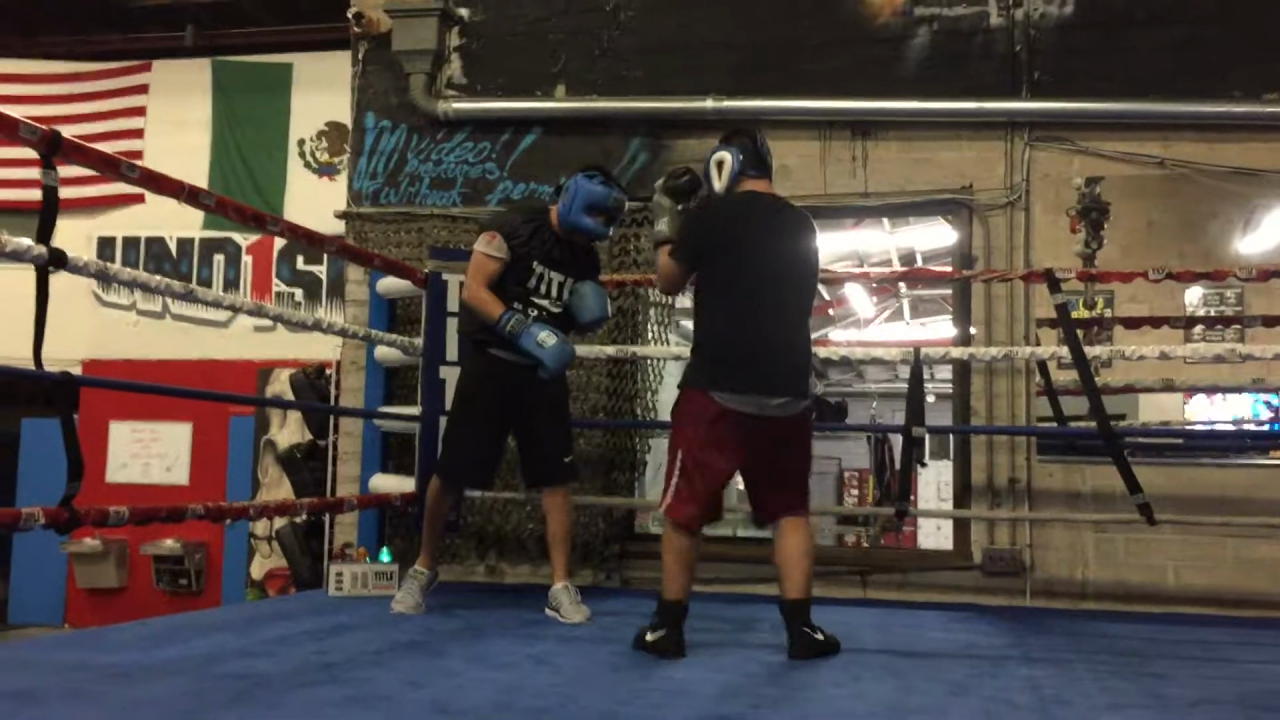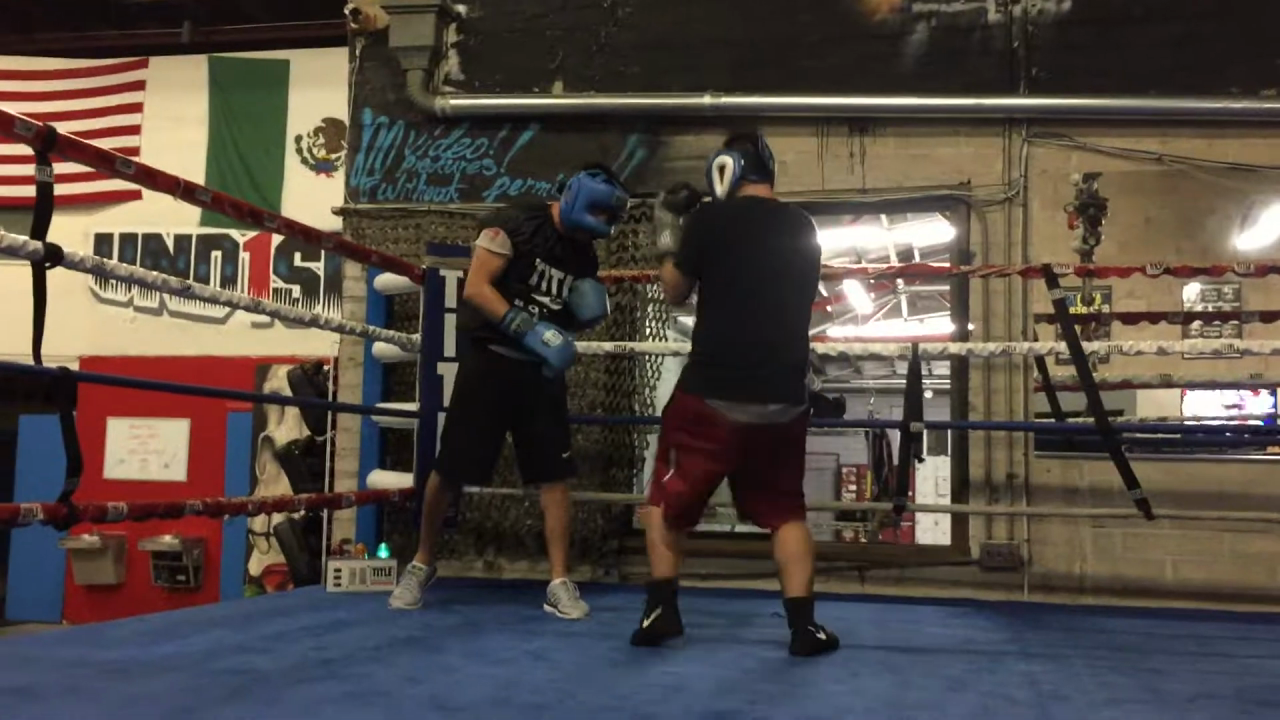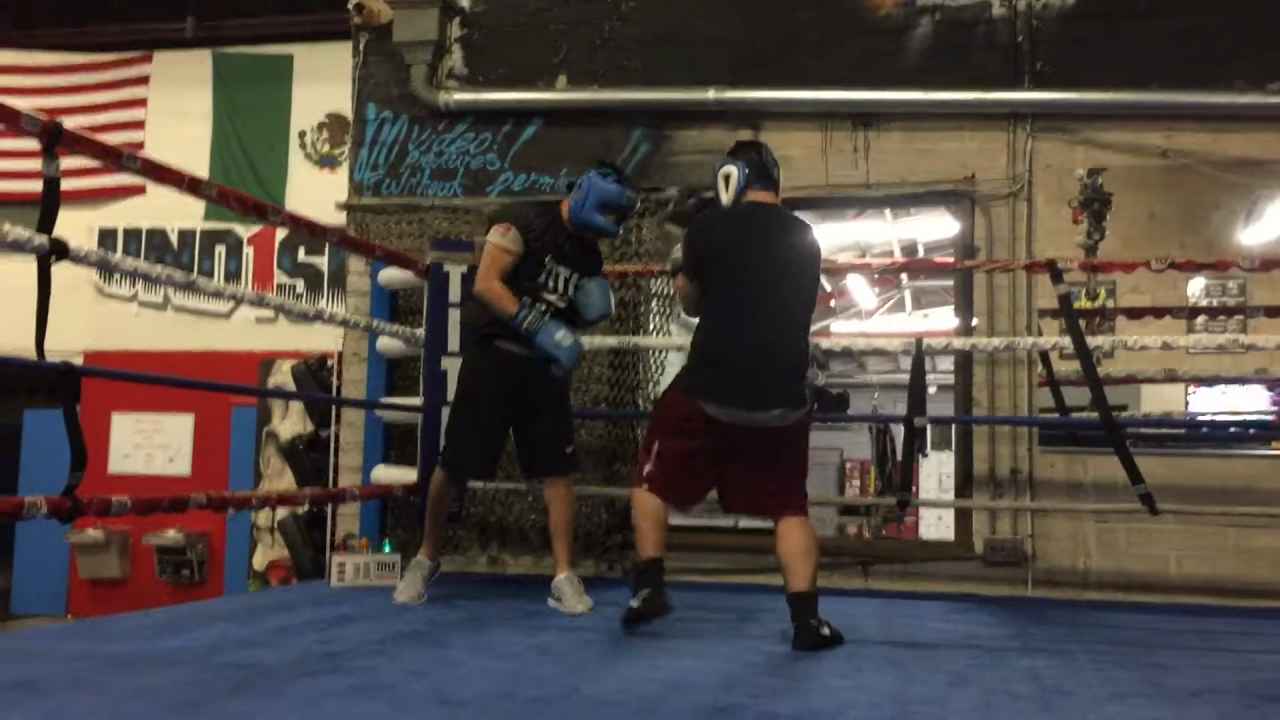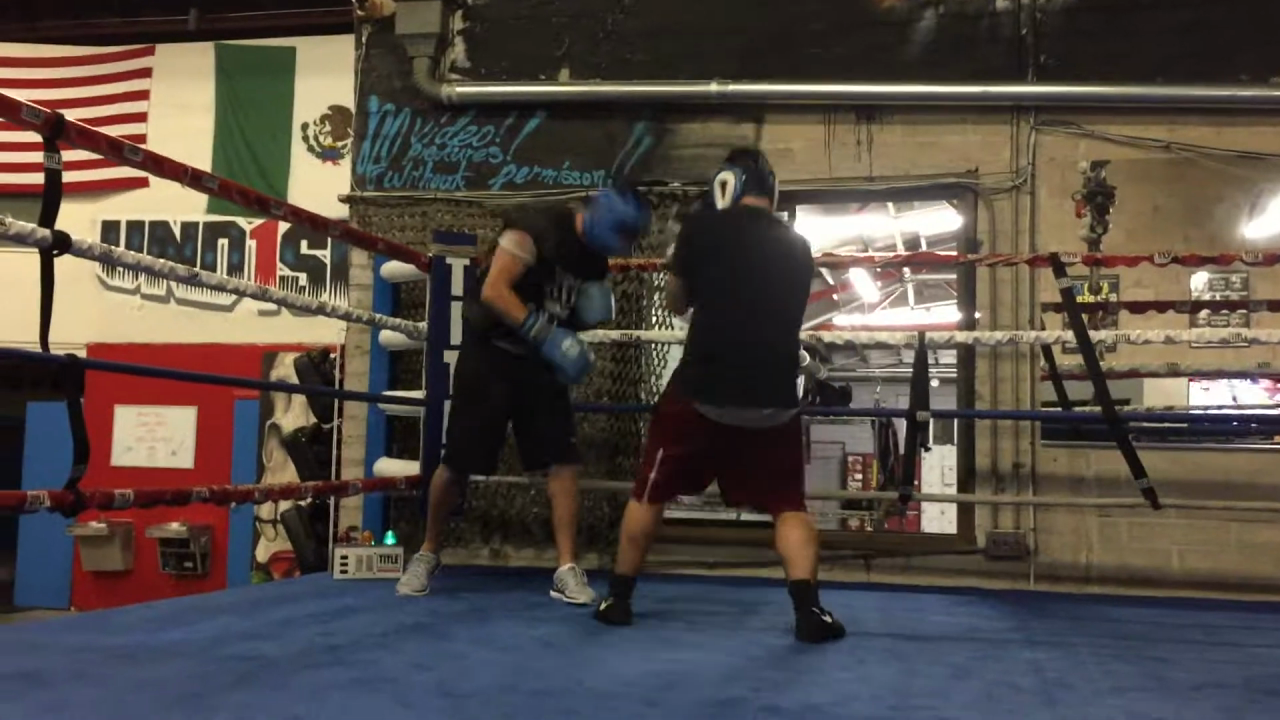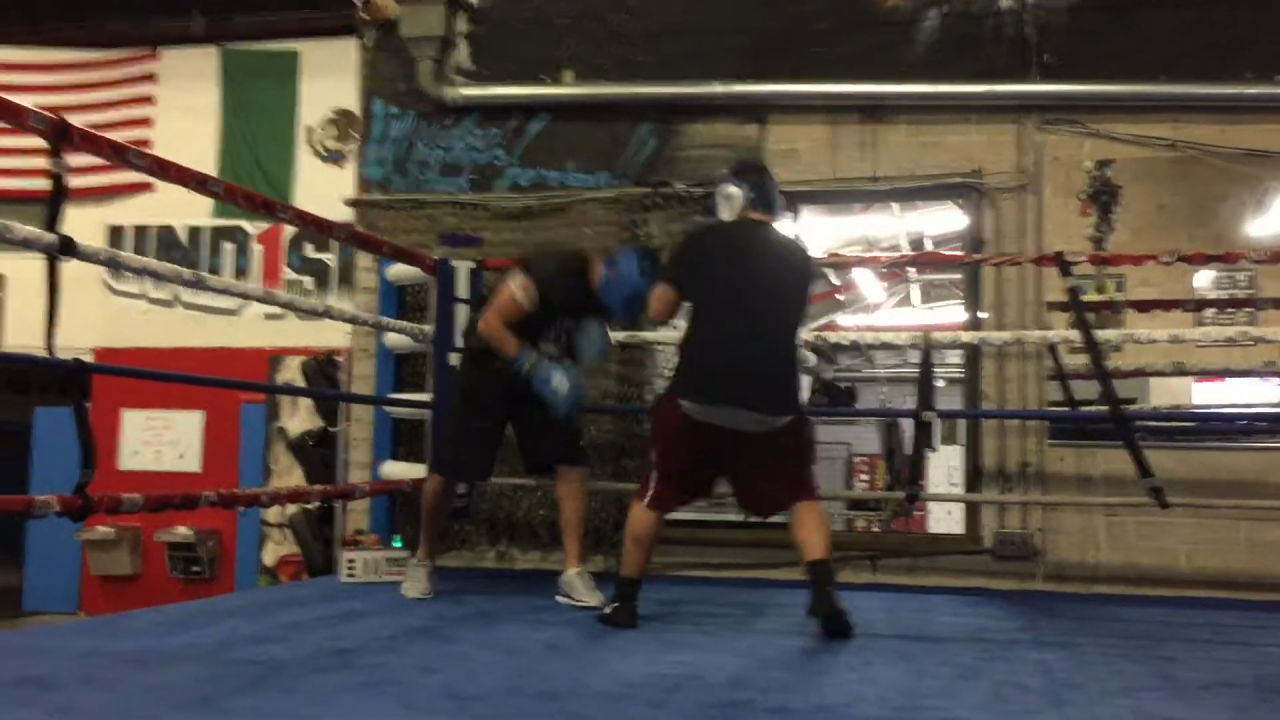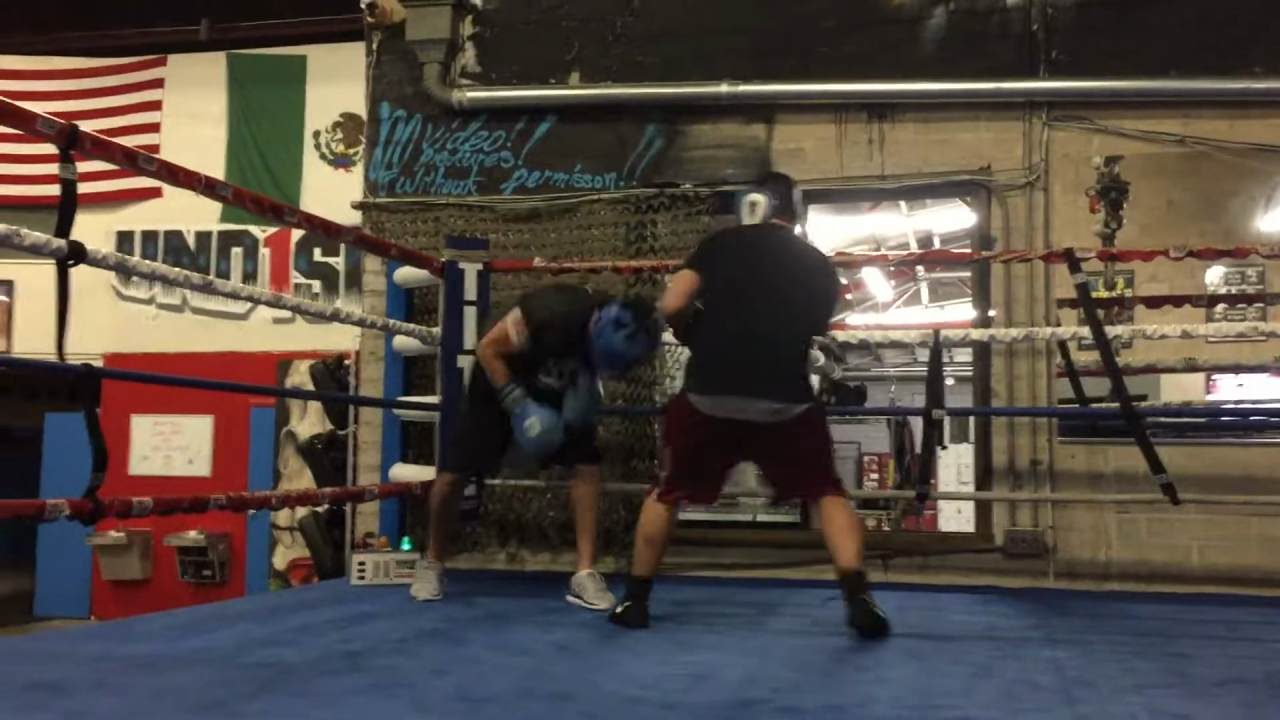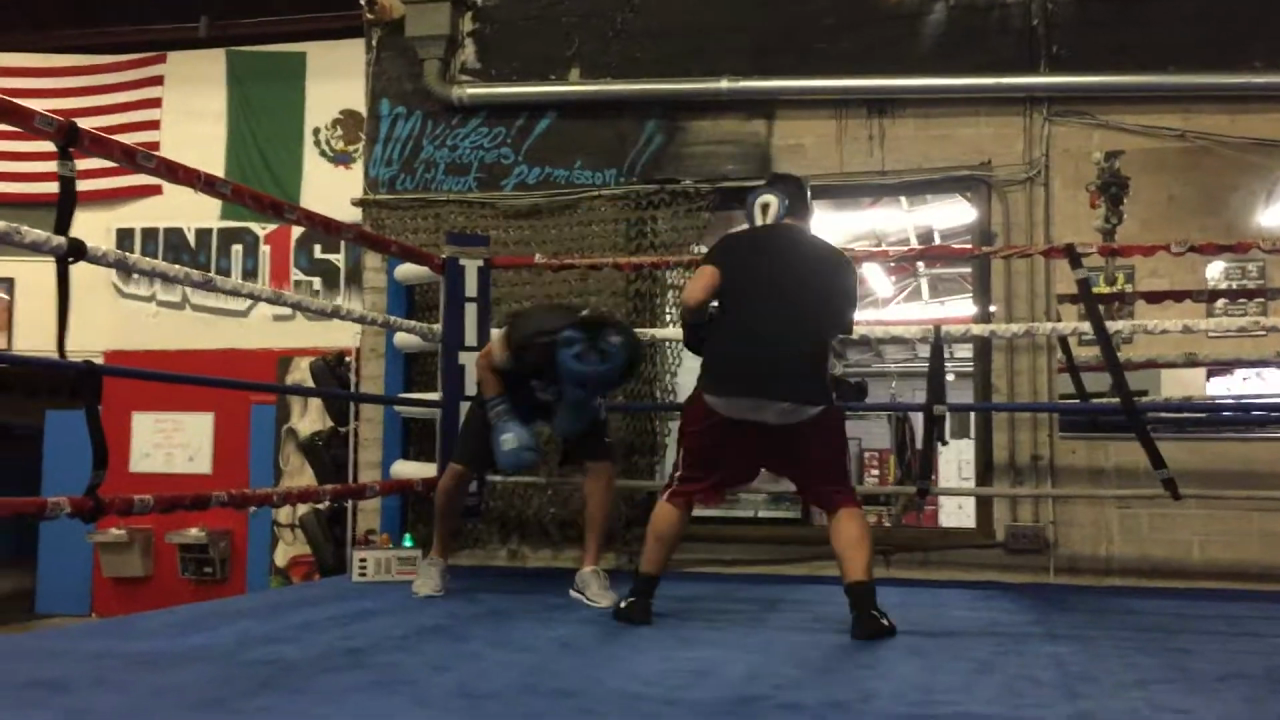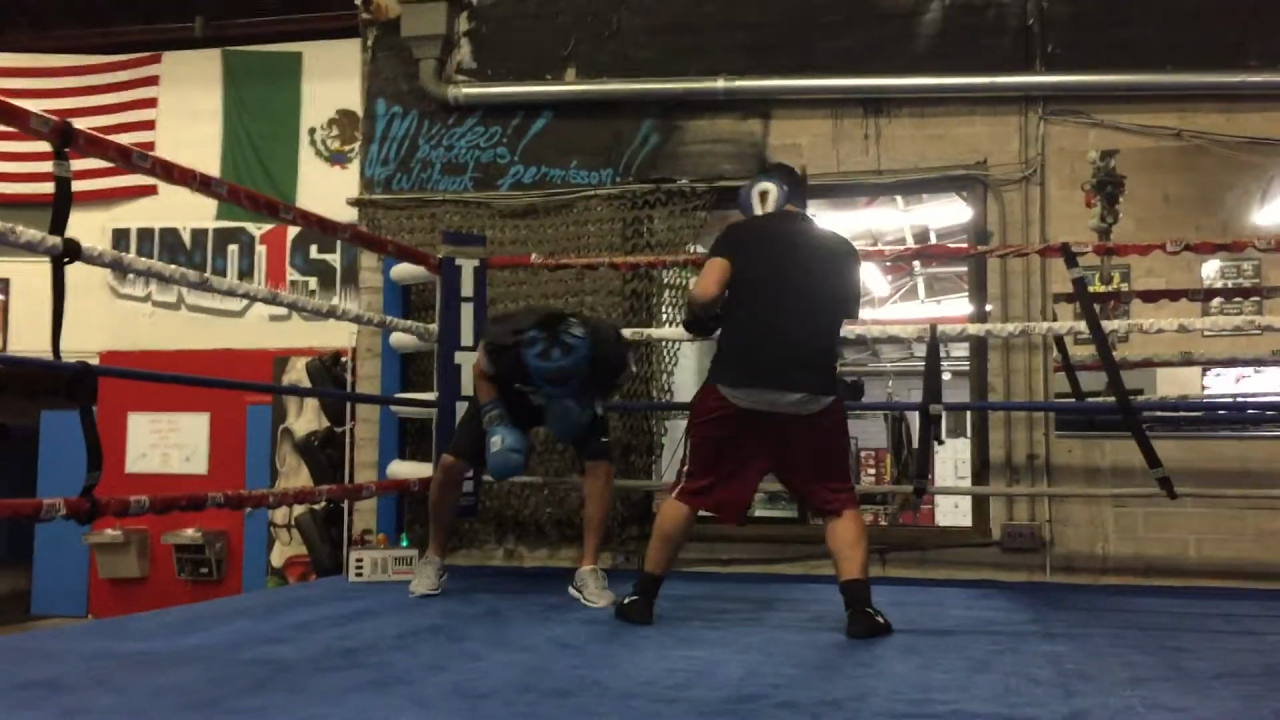
dt=0.1s
person 1, frame 1
left shoulder: (710, 214)
right shoulder: (801, 225)
left elbow: (668, 281)
left wrist: (666, 222)
left hip: (717, 389)
right hip: (787, 391)
left knee: (684, 508)
right knee: (791, 509)
left ankle: (668, 626)
right ankle: (799, 625)
person 1, frame 2
left shoulder: (707, 220)
right shoulder: (804, 233)
left elbow: (675, 292)
left wrist: (668, 232)
left hip: (711, 391)
right hip: (782, 397)
left knee: (666, 499)
right knee: (786, 511)
left ankle: (662, 606)
right ankle: (803, 623)
person 1, frame 3
left shoulder: (711, 227)
right shoulder: (804, 237)
left elbow: (691, 303)
left wrist: (681, 255)
left hip: (708, 392)
right hip: (783, 398)
left knee: (652, 478)
right knee: (789, 508)
left ankle: (649, 586)
right ankle: (806, 618)
person 1, frame 4
left shoulder: (703, 230)
right shoulder: (798, 247)
left elbow: (680, 299)
left hip: (702, 394)
right hip: (774, 401)
left knee: (650, 493)
right knee: (788, 506)
left ankle: (618, 597)
right ankle: (807, 608)
person 1, frame 5
left shoulder: (701, 241)
right shoulder: (798, 258)
left elbow: (657, 312)
left wrist: (684, 281)
left hip: (696, 397)
right hip: (772, 405)
left knee: (654, 497)
right knee: (801, 498)
left ankle: (623, 600)
right ankle: (823, 592)
person 1, frame 6
left shoulder: (720, 244)
right shoulder: (819, 264)
left elbow: (672, 306)
left wrist: (690, 323)
left hip: (709, 395)
right hip: (786, 401)
left knee: (667, 492)
right knee: (826, 492)
left ankle: (635, 599)
right ankle: (859, 599)
person 1, frame 7
left shoulder: (736, 245)
right shoulder: (837, 264)
left elbow: (693, 299)
left wrist: (700, 327)
left hip: (725, 395)
right hip: (804, 402)
left knee: (680, 493)
right knee: (840, 501)
left ankle: (639, 596)
right ankle: (865, 608)
person 1, frame 8
left shoulder: (741, 234)
right shoulder: (840, 249)
left elbow: (705, 294)
left wrist: (697, 317)
left hip: (736, 388)
right hip: (811, 394)
left knee: (689, 491)
right knee: (836, 501)
left ankle: (644, 594)
right ankle: (860, 607)
person 2, frame 1
left shoulder: (586, 258)
right shoulder: (513, 228)
left elbow: (582, 322)
right elbow: (473, 291)
left wrist: (590, 314)
right wrist: (525, 331)
left hip: (544, 373)
right hip: (491, 363)
left knee: (557, 480)
right knee: (451, 473)
left ankle: (561, 587)
right ankle: (423, 569)
person 2, frame 2
left shoulder: (585, 255)
right shoulder: (514, 225)
right elbow: (475, 287)
left wrist: (589, 308)
right wrist: (529, 329)
left hip: (541, 368)
right hip: (489, 360)
left knee: (554, 475)
right knee: (450, 470)
left ankle: (559, 583)
right ankle: (422, 565)
person 2, frame 3
left shoulder: (589, 253)
right shoulder: (524, 223)
right elbow: (485, 283)
left wrist: (593, 307)
right wrist: (539, 327)
left hip: (544, 364)
right hip: (493, 355)
left knee: (558, 470)
right knee: (456, 464)
left ankle: (564, 577)
right ankle: (426, 559)
person 2, frame 4
left shoulder: (591, 255)
right shoulder: (535, 229)
right elbow: (493, 291)
left wrist: (592, 309)
right wrist: (547, 336)
left hip: (539, 357)
right hip: (490, 354)
left knee: (562, 461)
right knee: (458, 462)
left ankle: (567, 570)
right ankle: (427, 555)
person 2, frame 5
left shoulder: (598, 296)
right shoulder: (546, 274)
right elbow: (489, 324)
left wrist: (589, 346)
right wrist: (538, 370)
left hip: (543, 379)
right hip: (489, 368)
left knee: (571, 465)
right knee: (449, 471)
left ankle: (573, 574)
right ankle: (423, 560)
person 2, frame 6
left shoulder: (630, 334)
right shoulder: (547, 315)
right elbow: (487, 350)
left wrist: (586, 389)
right wrist: (520, 405)
left hip: (564, 389)
right hip: (507, 379)
left knee: (586, 467)
right knee: (452, 474)
left ankle: (585, 575)
right ankle: (431, 563)
person 2, frame 7
left shoulder: (621, 350)
right shoulder: (529, 335)
right elbow: (484, 363)
left wrist: (585, 401)
right wrist: (503, 420)
left hip: (570, 403)
right hip: (510, 391)
left knee: (600, 465)
right knee: (458, 470)
left ankle: (589, 571)
right ankle: (435, 559)
person 2, frame 8
left shoulder: (607, 349)
right shoulder: (504, 341)
left elbow: (614, 382)
right elbow: (482, 374)
left wrist: (583, 405)
right wrist: (495, 426)
left hip: (576, 407)
right hip: (511, 398)
left knee: (600, 466)
right knee: (451, 465)
left ankle: (589, 572)
right ankle: (434, 558)
